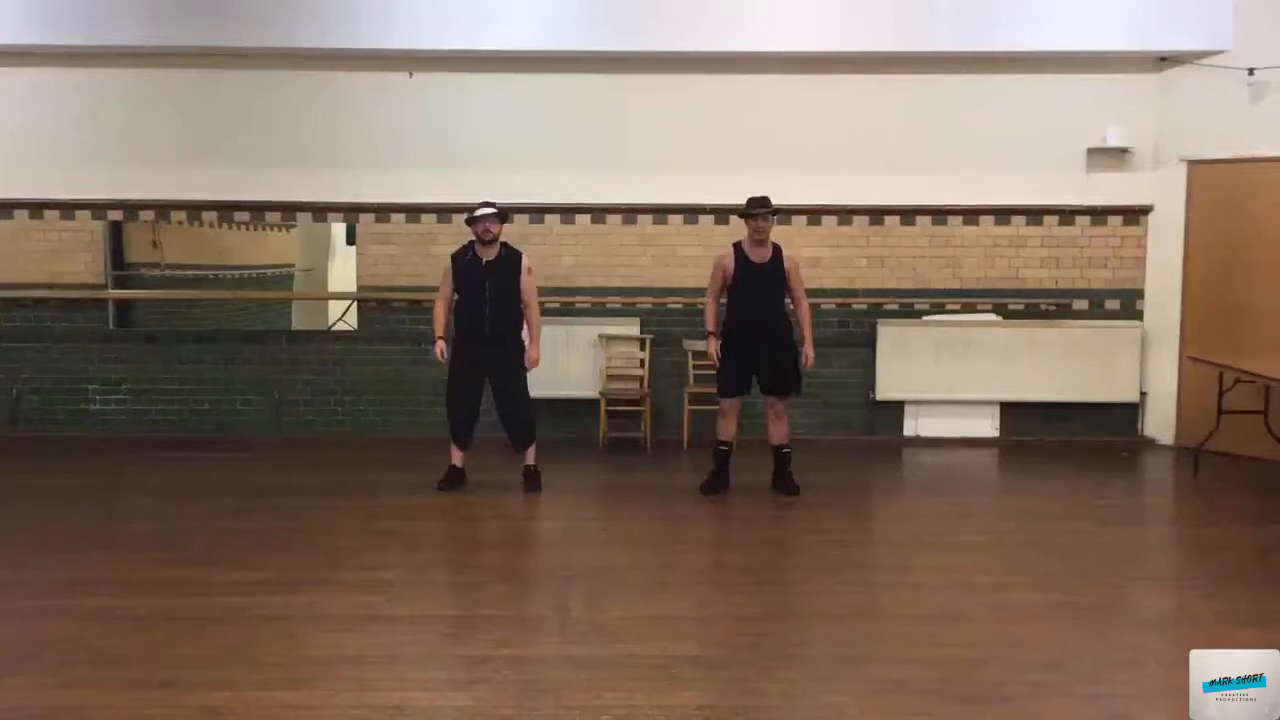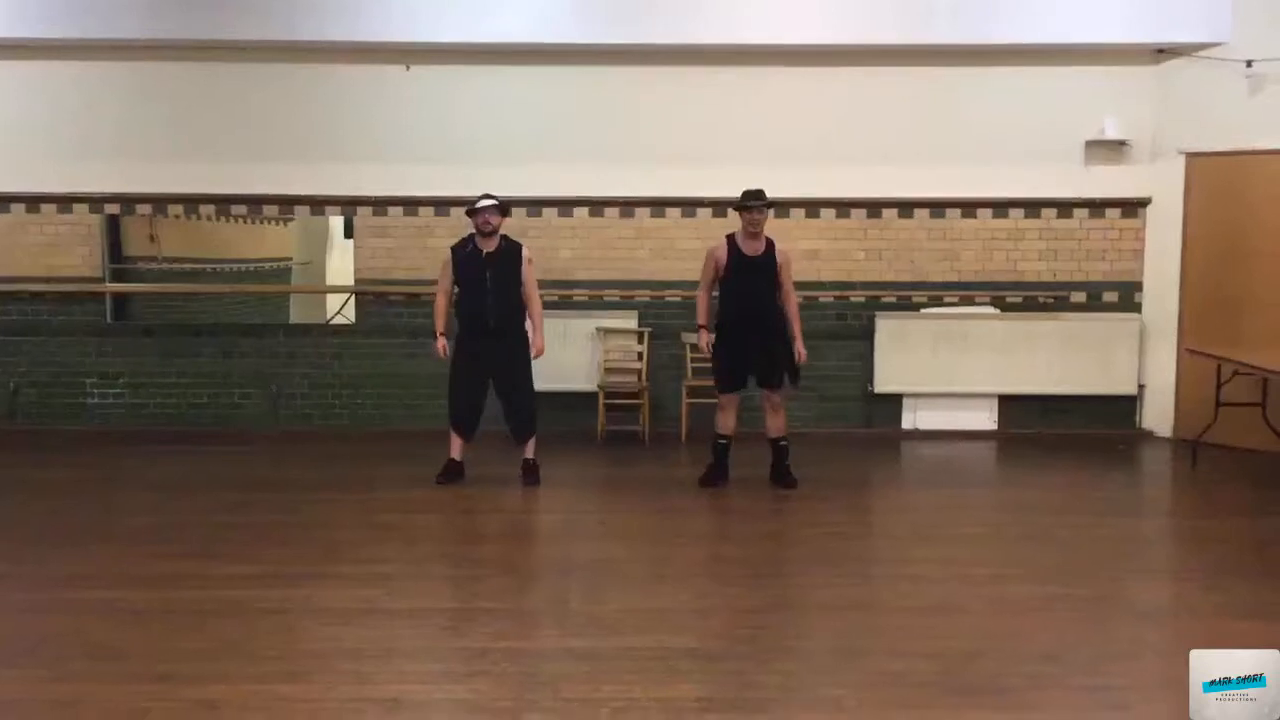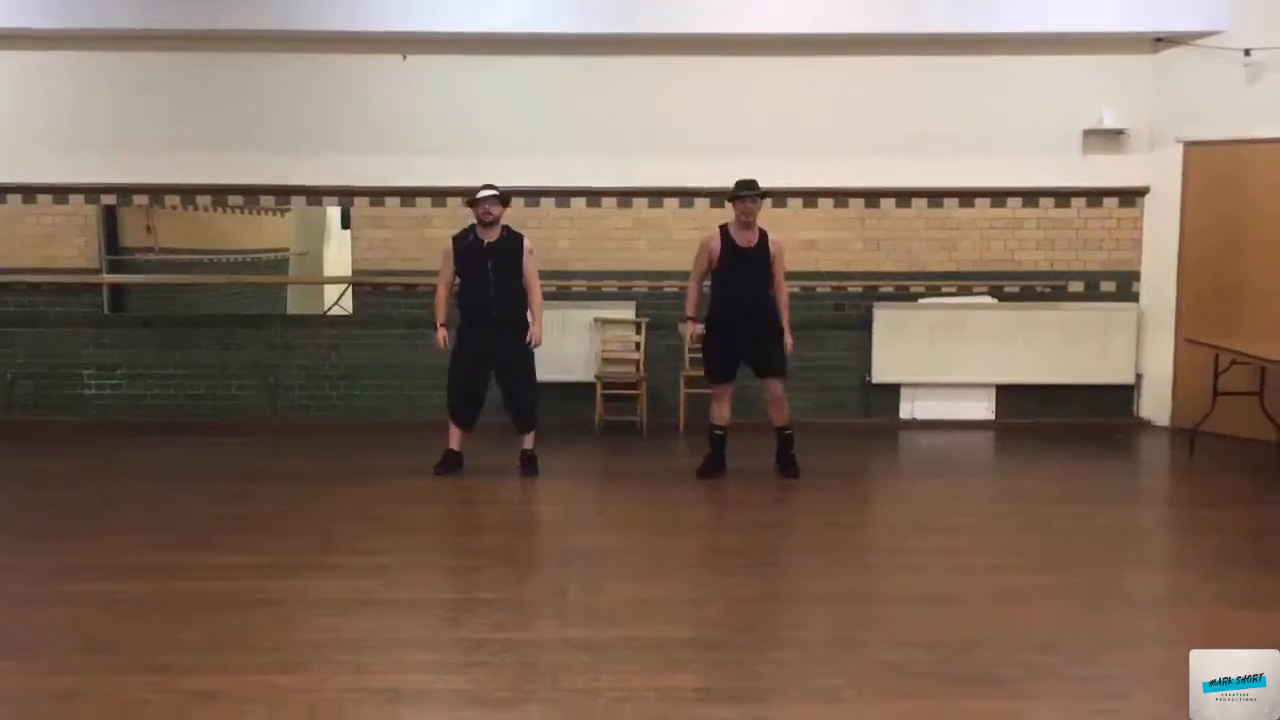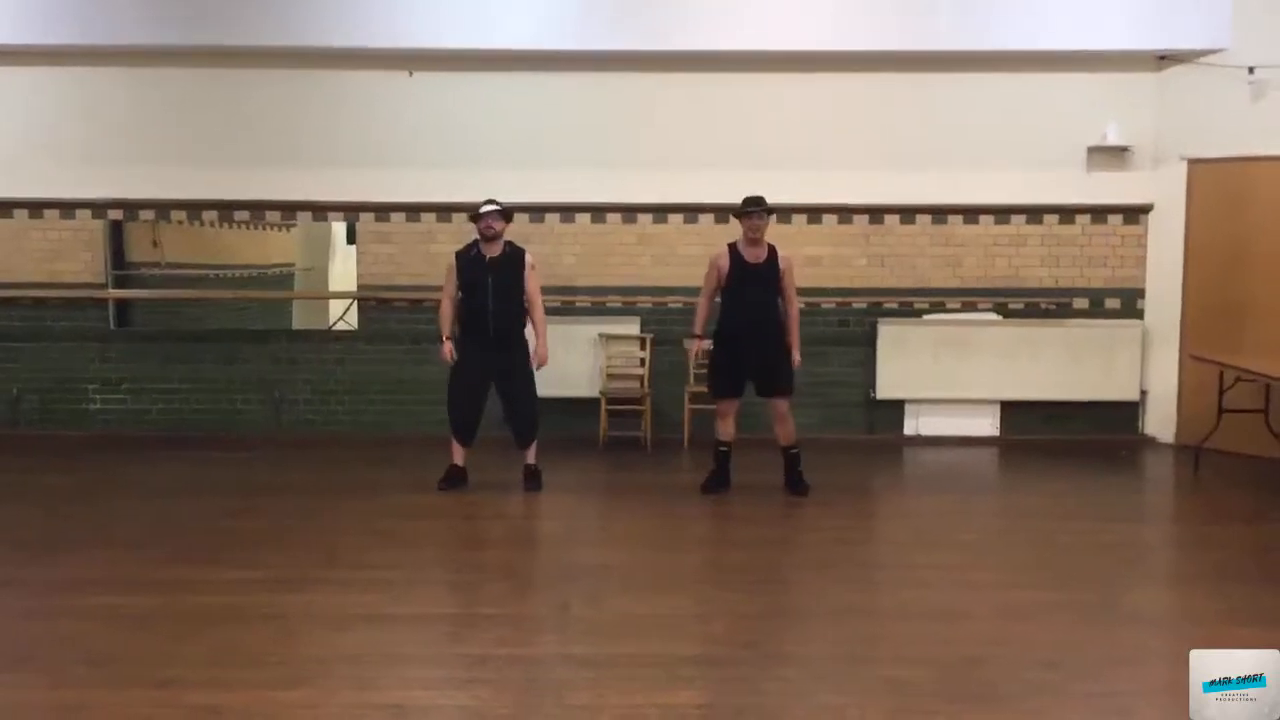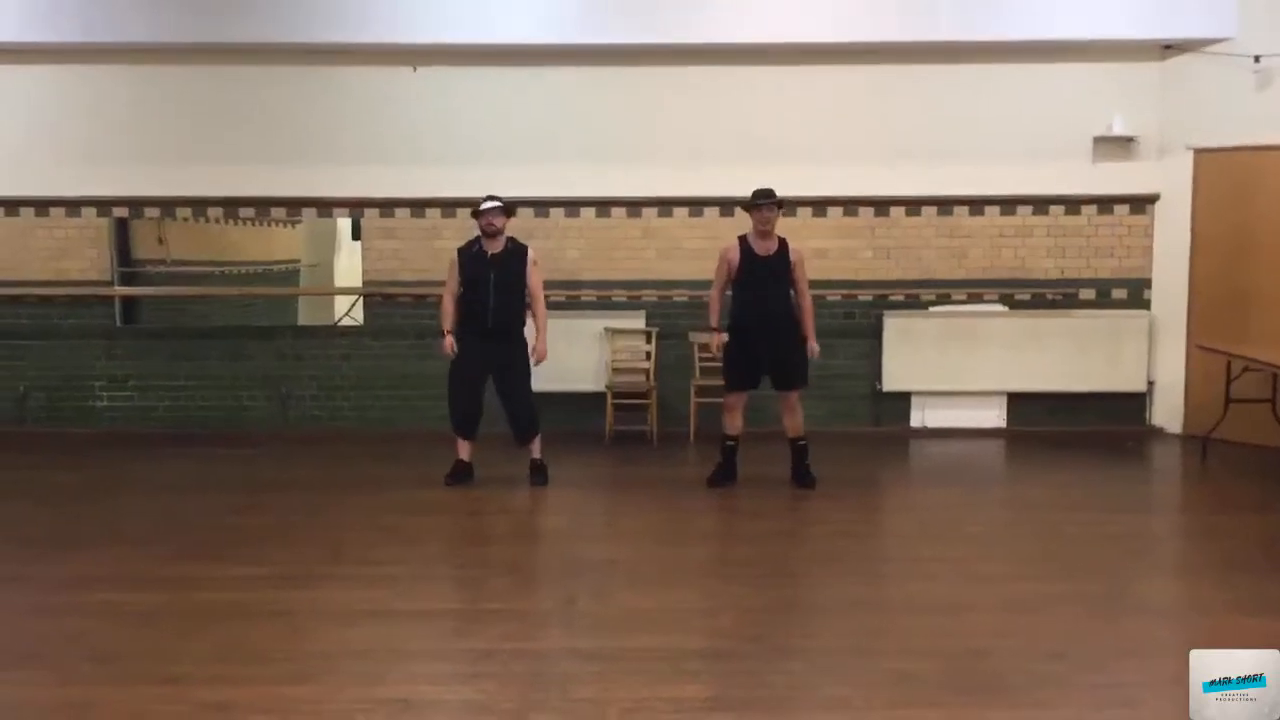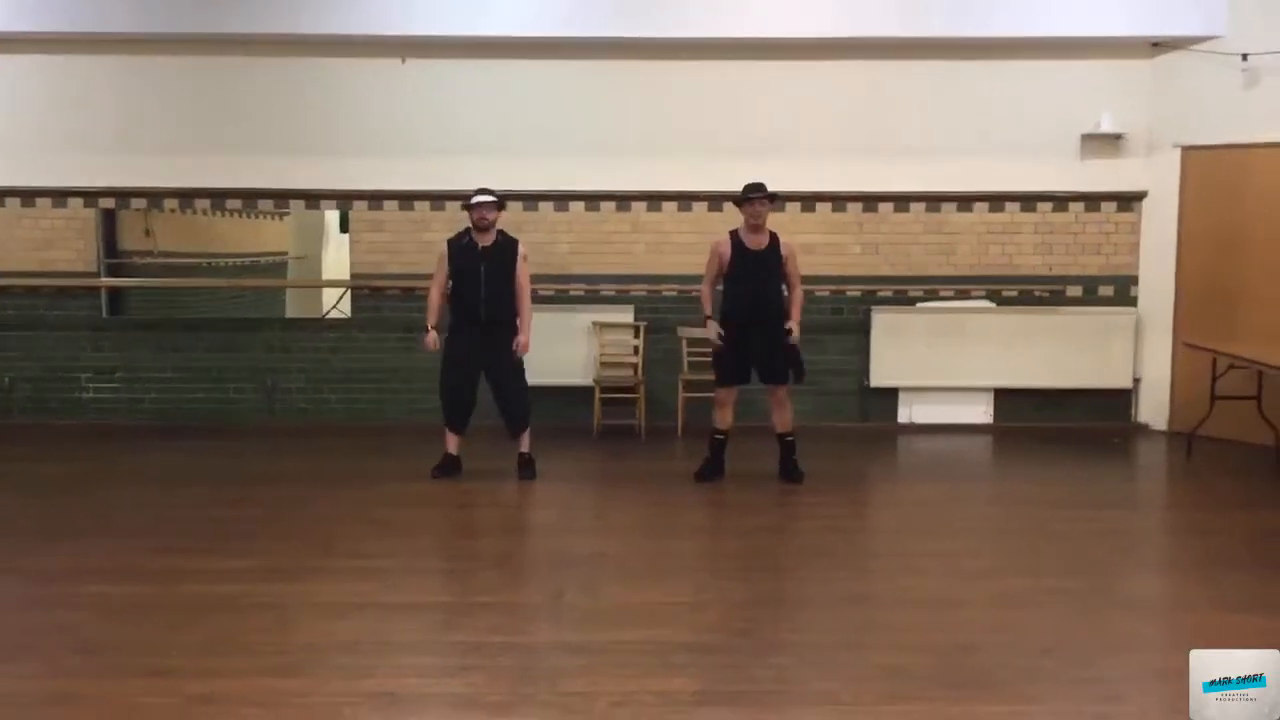
dt=0.2s
person 1, frame 1
left shoulder: (786, 259)
right shoulder: (727, 258)
left elbow: (800, 301)
right elbow: (712, 298)
left wrist: (808, 341)
right wrist: (711, 335)
left hip: (776, 342)
right hip: (736, 342)
left knee: (777, 407)
right knee: (727, 406)
left ankle: (782, 473)
right ankle: (720, 473)
person 1, frame 2
left shoulder: (778, 253)
right shoulder: (720, 250)
left elbow: (788, 296)
right elbow: (704, 290)
left wrist: (797, 337)
right wrist: (703, 328)
left hip: (770, 335)
right hip: (730, 336)
left knee: (774, 400)
right knee: (726, 400)
left ankle: (780, 466)
right ankle: (719, 466)
person 1, frame 3
left shoulder: (771, 244)
right shoulder: (713, 241)
left elbow: (779, 288)
right elbow: (695, 281)
left wrist: (786, 329)
right wrist: (690, 318)
left hip: (762, 325)
right hip: (722, 326)
left knee: (775, 390)
right knee: (720, 391)
left ankle: (786, 454)
right ankle: (716, 456)
person 1, frame 4
left shoulder: (781, 260)
right shoulder: (723, 258)
left elbow: (791, 304)
right elbow: (706, 298)
left wrist: (794, 346)
right wrist: (698, 336)
left hip: (771, 343)
right hip: (730, 342)
left knee: (781, 408)
right knee: (725, 407)
left ankle: (793, 473)
right ankle: (721, 472)
person 1, frame 5
left shoulder: (791, 252)
right shoulder: (733, 251)
left elbow: (803, 295)
right elbow: (717, 291)
left wrist: (810, 336)
right wrist: (715, 329)
left hip: (784, 335)
right hip: (743, 335)
left knee: (791, 399)
right knee: (733, 400)
left ankle: (801, 466)
right ankle: (727, 465)
person 1, frame 6
left shoulder: (782, 247)
right shoulder: (724, 246)
left elbow: (795, 287)
right elbow: (708, 284)
left wrist: (794, 319)
right wrist: (709, 319)
left hip: (774, 330)
right hip: (734, 330)
left knee: (780, 394)
right knee: (724, 395)
left ankle: (788, 461)
right ankle: (715, 460)
person 2, frame 1
left shoulder: (519, 261)
right shoulder: (456, 261)
left elbow: (530, 305)
right elbow: (443, 301)
left wrist: (534, 344)
right wrist: (439, 337)
left hip: (507, 348)
right hip: (467, 348)
left knee: (517, 408)
right knee: (460, 408)
left ankle: (530, 468)
right ankle: (456, 469)
person 2, frame 2
left shoulder: (519, 253)
right shoulder: (457, 254)
left elbow: (531, 296)
right elbow: (443, 295)
left wrist: (537, 333)
right wrist: (440, 333)
left hip: (511, 341)
right hip: (470, 341)
left knee: (520, 401)
right knee: (462, 401)
left ankle: (529, 462)
right ankle: (455, 462)
person 2, frame 3
left shoulder: (520, 244)
right shoulder: (457, 245)
left elbow: (532, 286)
right elbow: (444, 286)
left wrist: (536, 323)
right wrist: (441, 325)
left hip: (513, 331)
right hip: (472, 332)
left knee: (522, 392)
right knee: (462, 391)
left ankle: (528, 453)
right ankle: (453, 453)
person 2, frame 4
left shoulder: (522, 259)
right shoulder: (460, 259)
left elbow: (535, 302)
right elbow: (448, 301)
left wrist: (541, 342)
right wrist: (447, 338)
left hip: (511, 347)
right hip: (471, 346)
left knee: (523, 407)
right knee: (462, 406)
left ankle: (531, 468)
right ankle: (457, 468)
person 2, frame 5
left shoulder: (524, 255)
right shoulder: (462, 255)
left elbow: (537, 298)
right elbow: (450, 297)
left wrist: (541, 338)
right wrist: (448, 332)
left hip: (510, 342)
right hip: (470, 342)
left knee: (521, 402)
right knee: (462, 402)
left ankle: (537, 462)
right ankle: (463, 464)
person 2, frame 6
left shoulder: (514, 248)
right shoulder: (452, 247)
left elbow: (523, 292)
right elbow: (438, 289)
left wrist: (524, 331)
right wrist: (431, 327)
left hip: (502, 334)
right hip: (463, 334)
left knee: (514, 394)
right knee: (455, 394)
left ankle: (525, 456)
right ankle: (452, 457)
